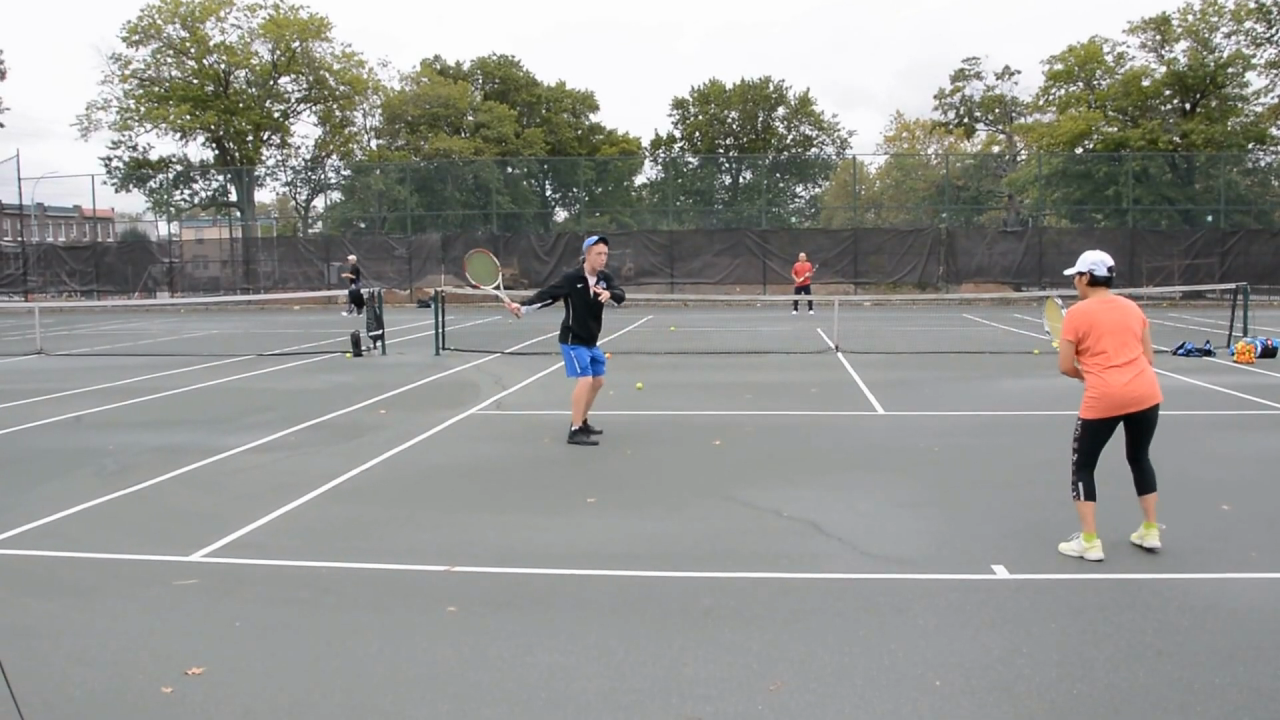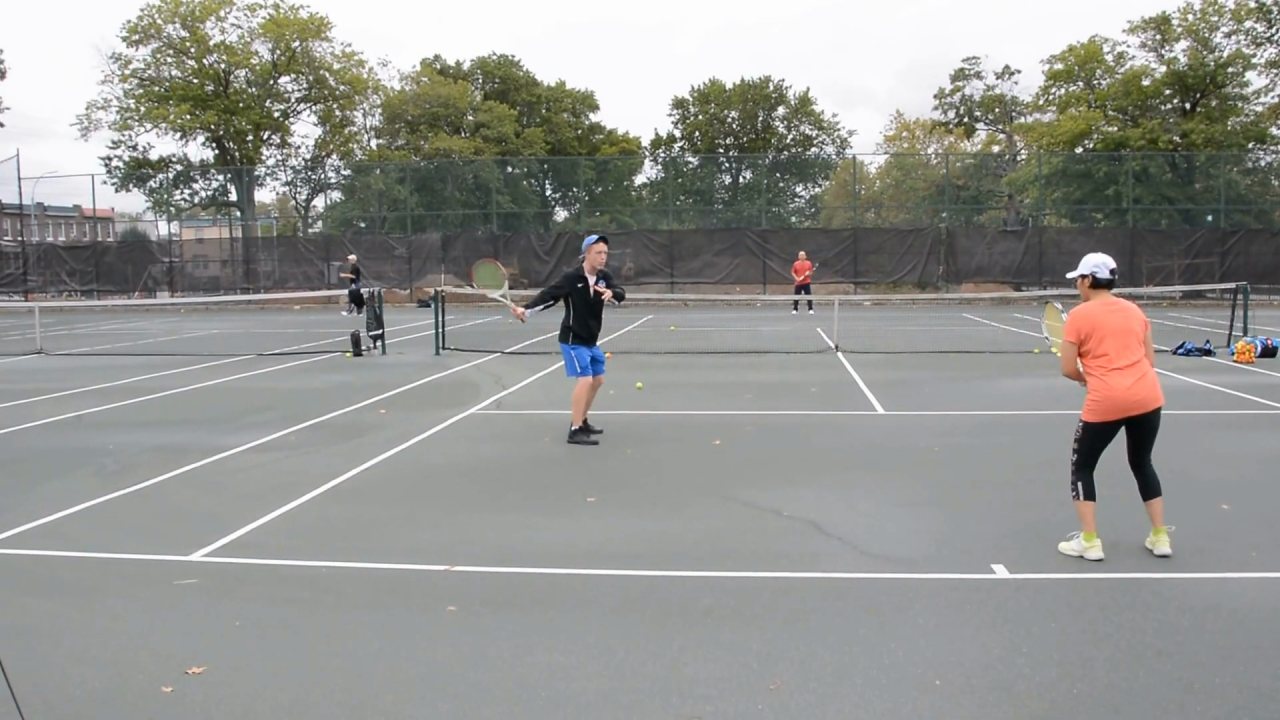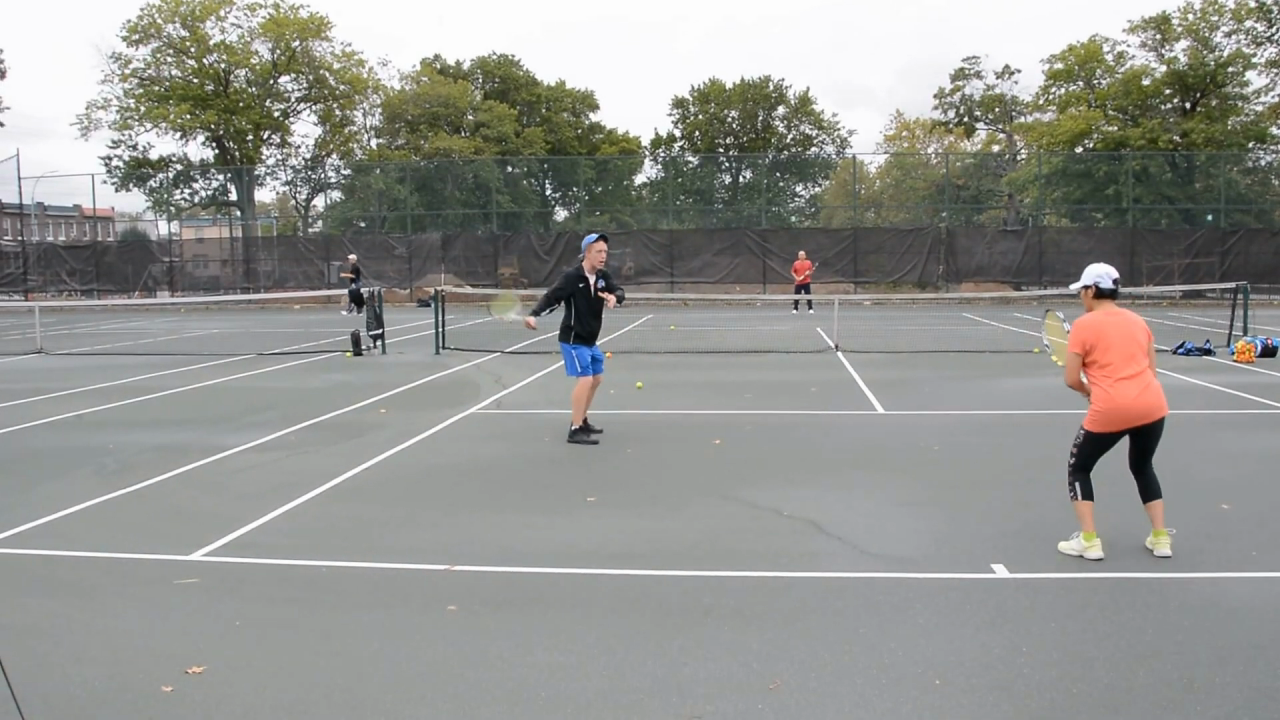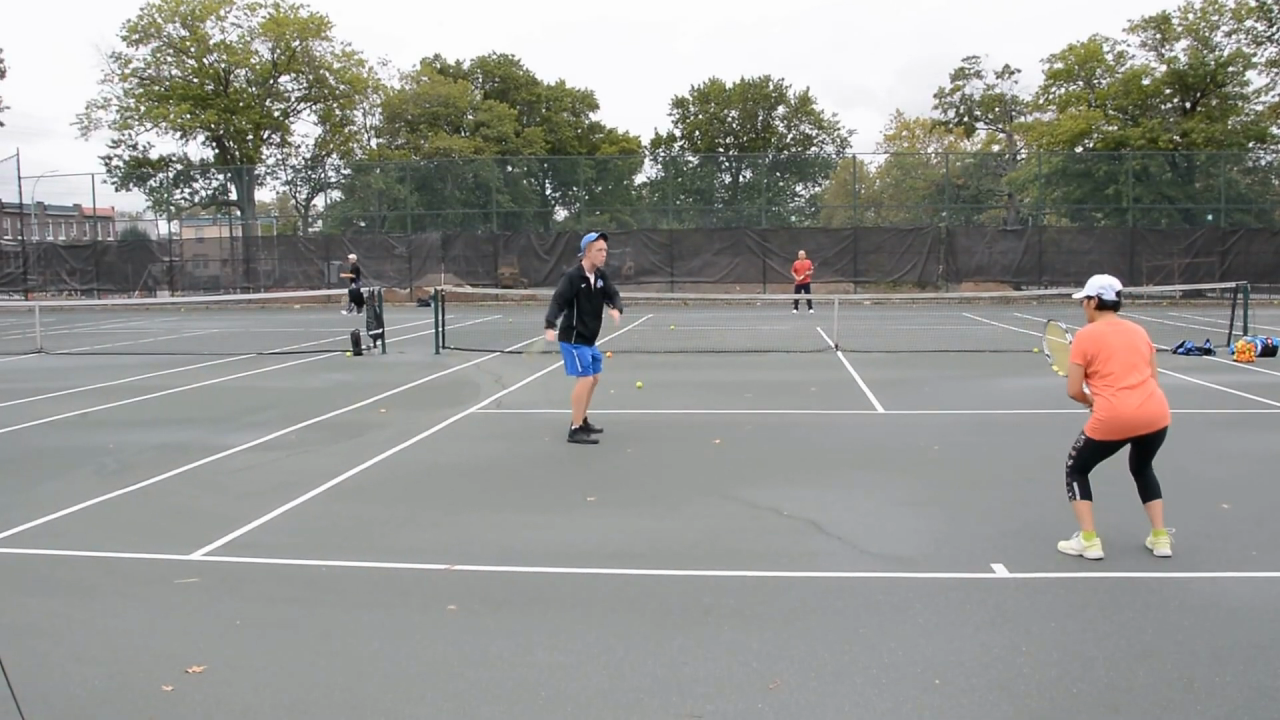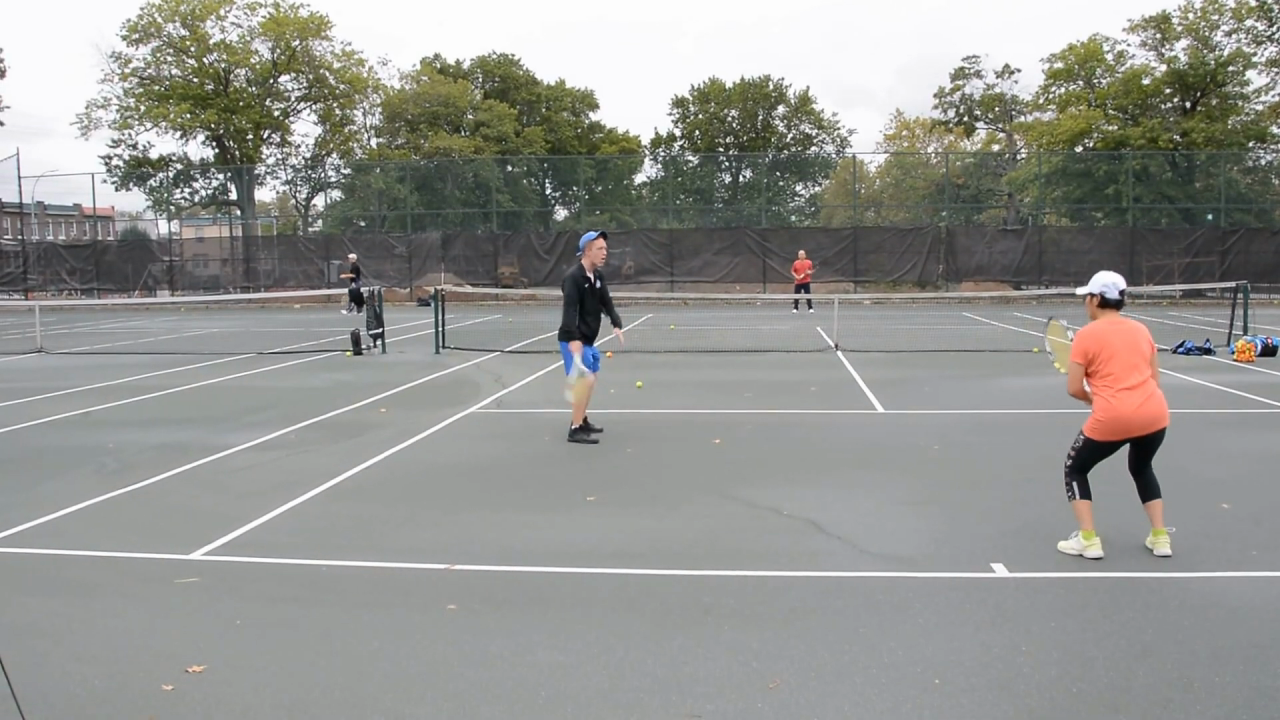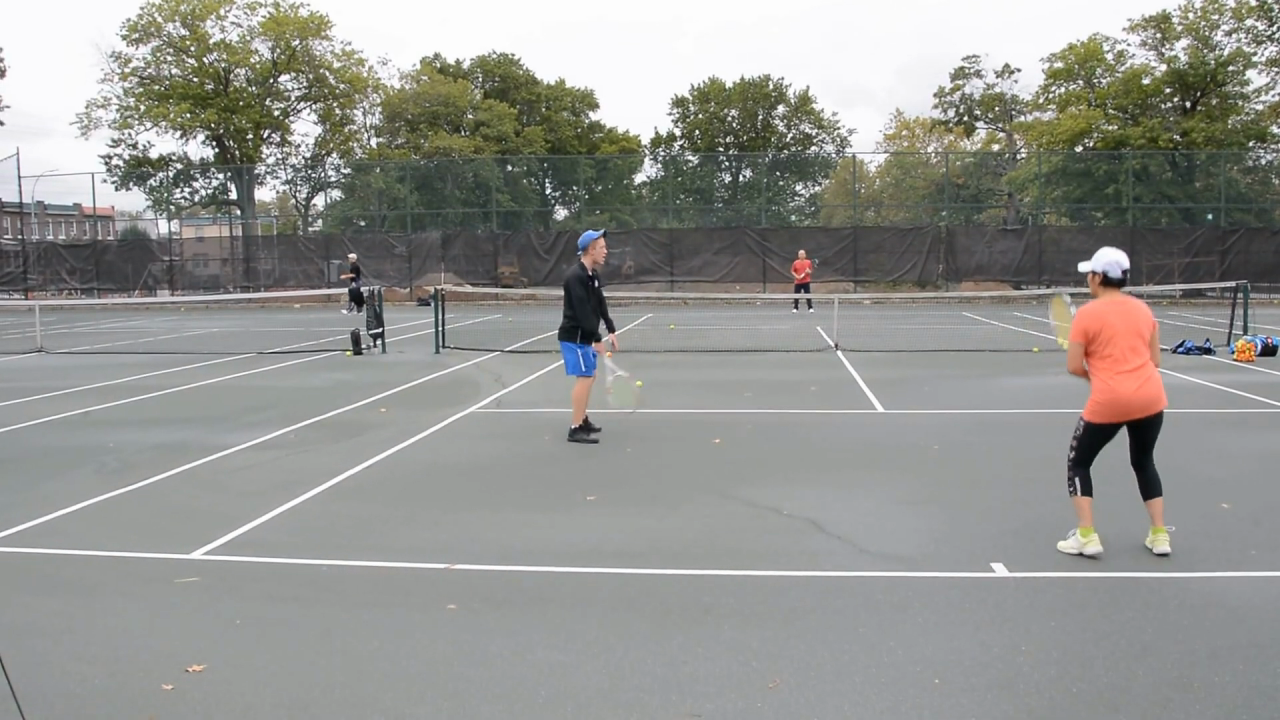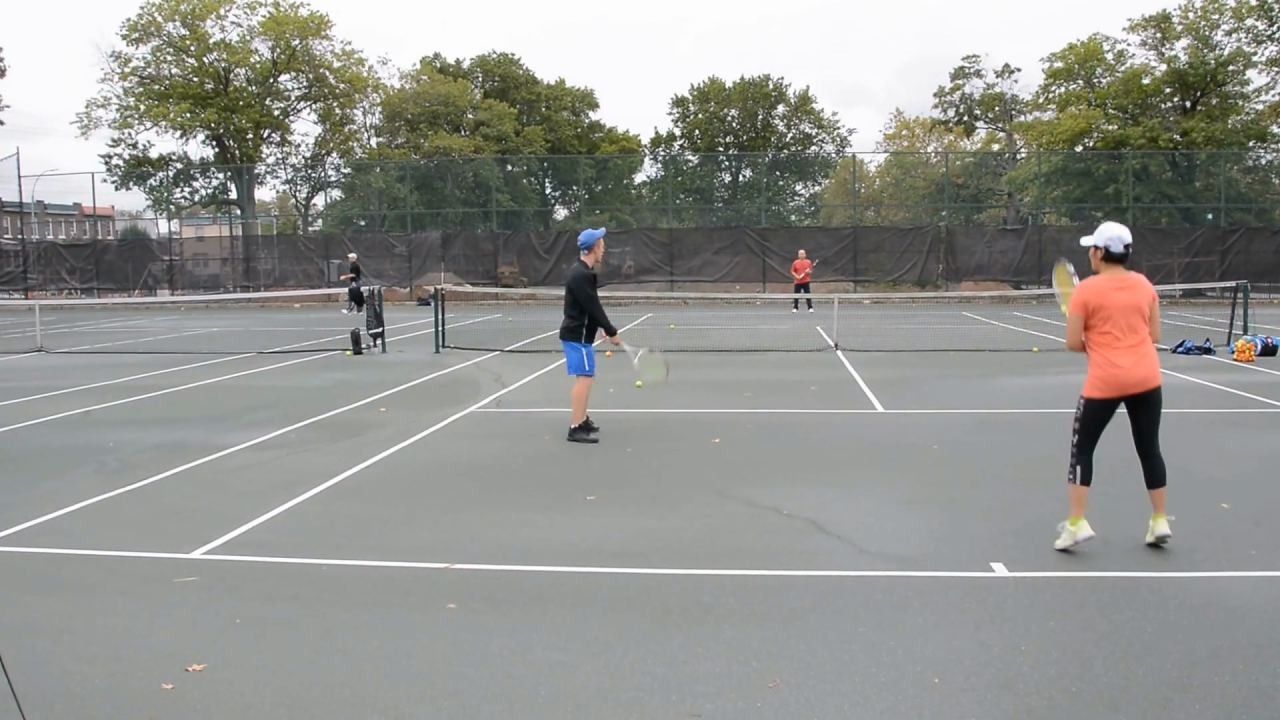
dt=0.1s
person 1, frame 1
left shoulder: (1076, 314)
right shoulder: (1132, 309)
left elbow: (1065, 367)
right elbow: (1148, 358)
left hip: (1103, 401)
right hip: (1145, 395)
left knee: (1082, 466)
right knee: (1140, 459)
left ankle: (1089, 541)
right ankle: (1151, 530)
person 1, frame 2
left shoulder: (1078, 316)
right shoulder: (1135, 311)
left elbow: (1068, 369)
right elbow: (1149, 360)
left hip: (1105, 404)
right hip: (1147, 398)
left knee: (1081, 467)
right knee: (1141, 464)
left ankle: (1089, 541)
right ankle: (1160, 537)
person 1, frame 3
left shoulder: (1083, 326)
right shoulder: (1137, 321)
left elbow: (1072, 380)
right elbow: (1150, 369)
left hip: (1110, 413)
right hip: (1153, 407)
left knee: (1078, 468)
right knee: (1142, 468)
left ankle: (1089, 541)
right ankle: (1160, 537)
person 1, frame 4
left shoulder: (1085, 337)
right shoulder: (1139, 331)
left elbow: (1073, 390)
right elbow: (1152, 380)
left wrist: (1093, 401)
left hip: (1112, 420)
right hip: (1156, 415)
left knee: (1075, 469)
right knee: (1142, 469)
left ankle: (1089, 541)
right ankle: (1160, 538)
person 1, frame 5
left shoulder: (1087, 336)
right shoulder: (1141, 331)
left elbow: (1074, 389)
right elbow: (1154, 380)
left hip: (1110, 421)
right hip: (1154, 417)
left knee: (1075, 469)
right knee: (1141, 469)
left ankle: (1088, 541)
right ankle: (1160, 538)
person 1, frame 6
left shoulder: (1087, 314)
right shoulder: (1143, 310)
left elbow: (1074, 367)
right elbow: (1155, 361)
left hip: (1108, 403)
right hip: (1150, 400)
left knee: (1078, 464)
right knee: (1143, 463)
left ankle: (1087, 537)
right ankle: (1159, 536)
person 1, frame 7
left shoulder: (1086, 290)
right shoulder: (1144, 286)
left elbow: (1074, 343)
right elbow: (1155, 336)
left hip: (1104, 383)
right hip: (1147, 380)
left knee: (1082, 449)
right knee: (1149, 449)
left ankle: (1076, 523)
right ankle: (1159, 521)
person 2, frame 1
left shoulder: (605, 278)
right shoulder: (571, 278)
left elbow: (621, 295)
right elbow: (545, 295)
left wrist: (609, 294)
right wrist: (521, 307)
left hip: (591, 342)
right hip: (574, 341)
left knee: (598, 381)
right knee: (584, 381)
left ankle: (581, 422)
right ankle: (575, 431)
person 2, frame 2
left shoulder: (604, 277)
right shoulder: (571, 278)
left elbow: (621, 294)
right elbow: (547, 296)
left wrist: (611, 293)
right wrist: (525, 309)
left hip: (591, 341)
right hip: (574, 340)
left knee: (597, 380)
right knee: (584, 380)
left ankle: (582, 421)
right ankle: (575, 430)
person 2, frame 3
left shoulder: (603, 276)
right shoulder: (570, 277)
left elbow: (619, 292)
right elbow: (550, 298)
left wrist: (614, 297)
right wrist: (533, 315)
left hip: (590, 340)
right hip: (574, 340)
left knee: (595, 379)
right knee: (583, 380)
left ankle: (581, 421)
right ankle: (576, 430)
person 2, frame 4
left shoulder: (600, 276)
right shoulder: (572, 277)
left elbow: (612, 296)
right elbow: (558, 302)
left wrist: (616, 309)
right wrist: (550, 326)
left hip: (590, 340)
right hip: (573, 339)
left knee: (594, 378)
right knee: (584, 379)
left ankle: (581, 420)
right ankle: (575, 430)
person 2, frame 5
left shoulder: (597, 276)
right shoulder: (573, 277)
left elbow: (606, 303)
right elbow: (569, 309)
left wrist: (617, 324)
right wrist: (573, 339)
left hip: (587, 339)
right hip: (575, 339)
left knee: (591, 378)
right knee: (586, 379)
left ankle: (580, 420)
right ankle: (576, 430)
person 2, frame 6
left shoulder: (593, 275)
right shoulder: (576, 276)
left elbow: (599, 304)
right elbow: (583, 311)
left wrist: (611, 330)
right wrist: (597, 339)
left hip: (585, 337)
right hip: (576, 337)
left knee: (588, 377)
right knee: (585, 378)
left ankle: (581, 419)
right ankle: (575, 429)
person 2, frame 7
left shoulder: (583, 271)
right shoulder: (583, 275)
left elbow: (592, 305)
right elbow: (593, 307)
left wrist: (603, 325)
right wrist: (611, 331)
left hip: (576, 333)
right hip: (577, 335)
left knee: (585, 377)
right knee: (584, 377)
left ankle: (582, 420)
right ankle: (576, 429)
